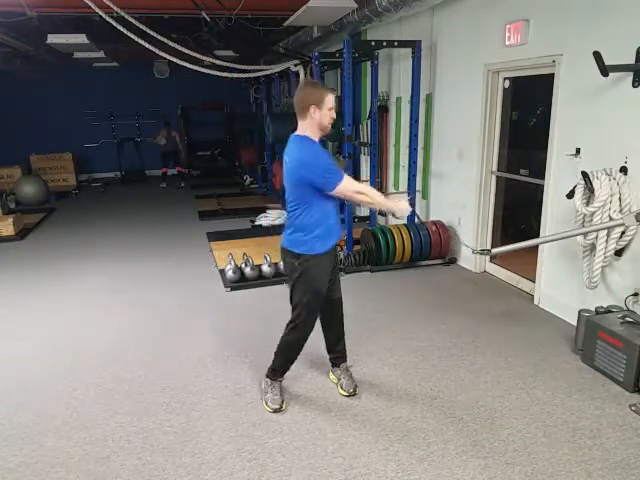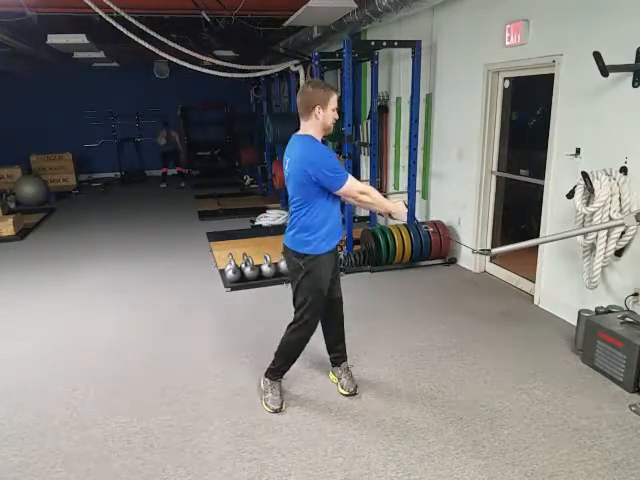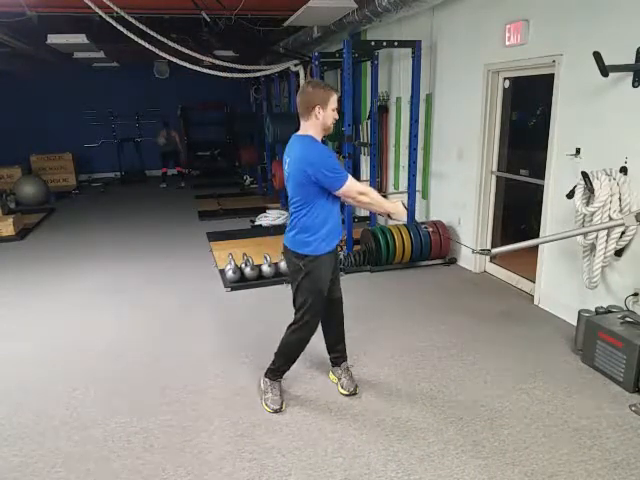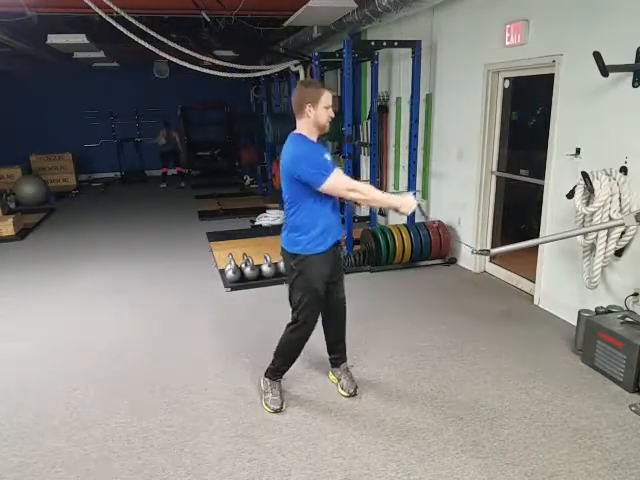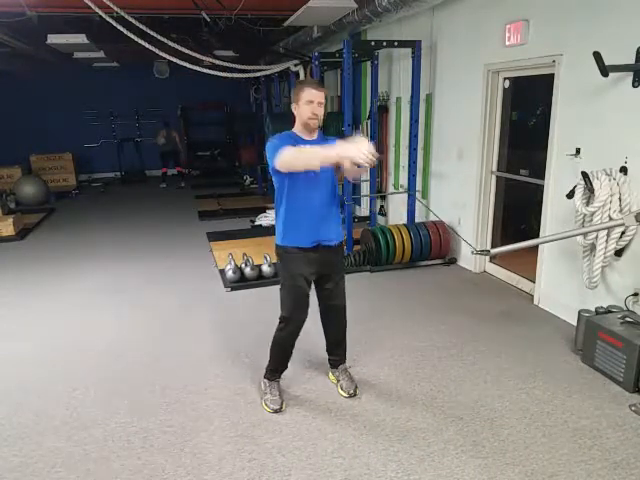
dt=0.3s
person 1, frame 1
left shoulder: (306, 146)
right shoulder: (307, 154)
left elbow: (344, 187)
right elbow: (354, 192)
left wrist: (385, 202)
right wrist: (393, 206)
left hip: (323, 246)
right hip: (306, 253)
left knee: (332, 308)
right knee: (303, 317)
left ankle: (339, 365)
right ankle: (273, 378)
person 1, frame 2
left shoulder: (299, 145)
right shoulder: (316, 154)
left elbow: (342, 192)
right elbow: (359, 192)
left wrist: (380, 206)
right wrist: (392, 208)
left hip: (321, 247)
right hip: (309, 253)
left knee: (333, 307)
right knee: (306, 319)
left ankle: (339, 365)
right ankle: (272, 377)
person 1, frame 3
left shoulder: (298, 145)
right shoulder: (316, 154)
left elbow: (341, 192)
right elbow: (358, 192)
left wrist: (380, 207)
right wrist: (392, 209)
left hip: (321, 248)
right hip: (309, 253)
left knee: (333, 308)
right knee: (307, 319)
left ankle: (339, 365)
right ankle: (272, 377)
person 1, frame 4
left shoulder: (318, 147)
right shoulder: (298, 152)
left elbow: (346, 184)
right elbow: (346, 190)
left wrist: (392, 198)
right wrist: (396, 201)
left hip: (330, 245)
right hip: (305, 253)
left knee: (335, 309)
right knee: (304, 319)
left ankle: (338, 365)
right ankle: (271, 378)
person 1, frame 5
left shoulder: (331, 144)
right shoulder: (280, 144)
left elbow: (351, 171)
right elbow: (294, 161)
left wrist: (355, 159)
right wrist: (341, 151)
left hip: (331, 244)
right hip: (295, 248)
left knee: (335, 311)
right knee: (292, 318)
left ankle: (338, 366)
right ankle: (271, 378)
